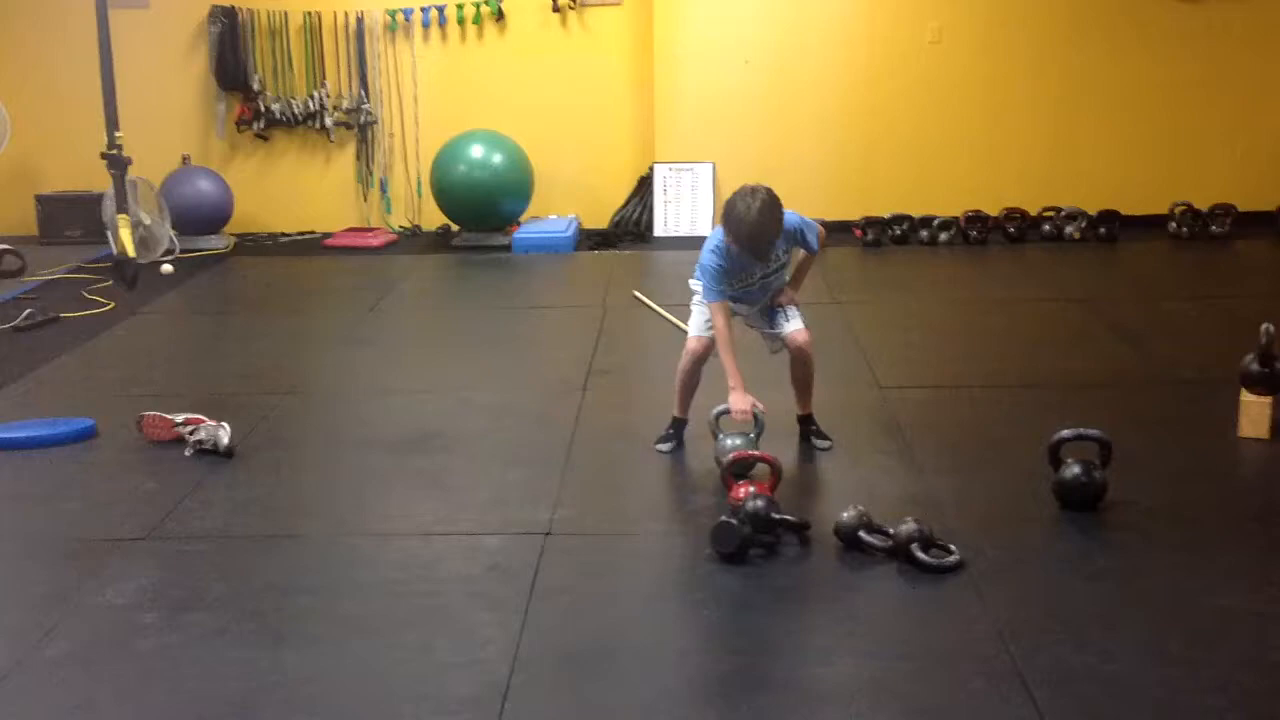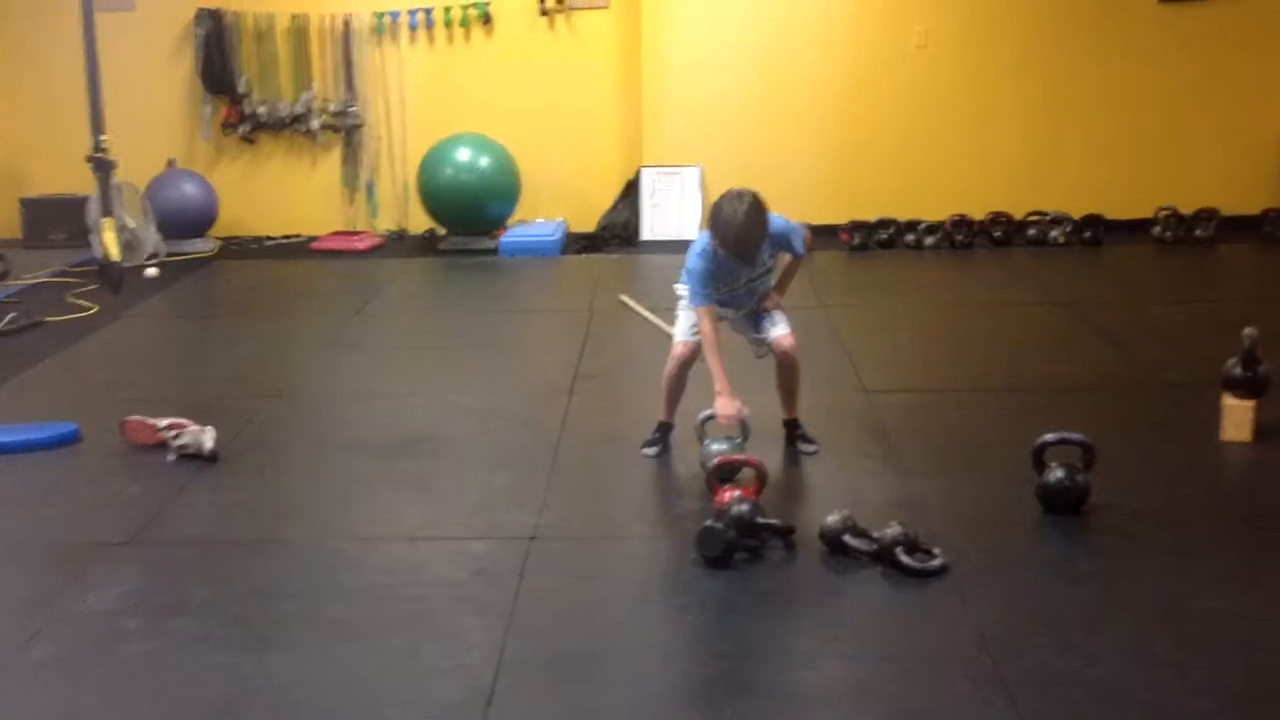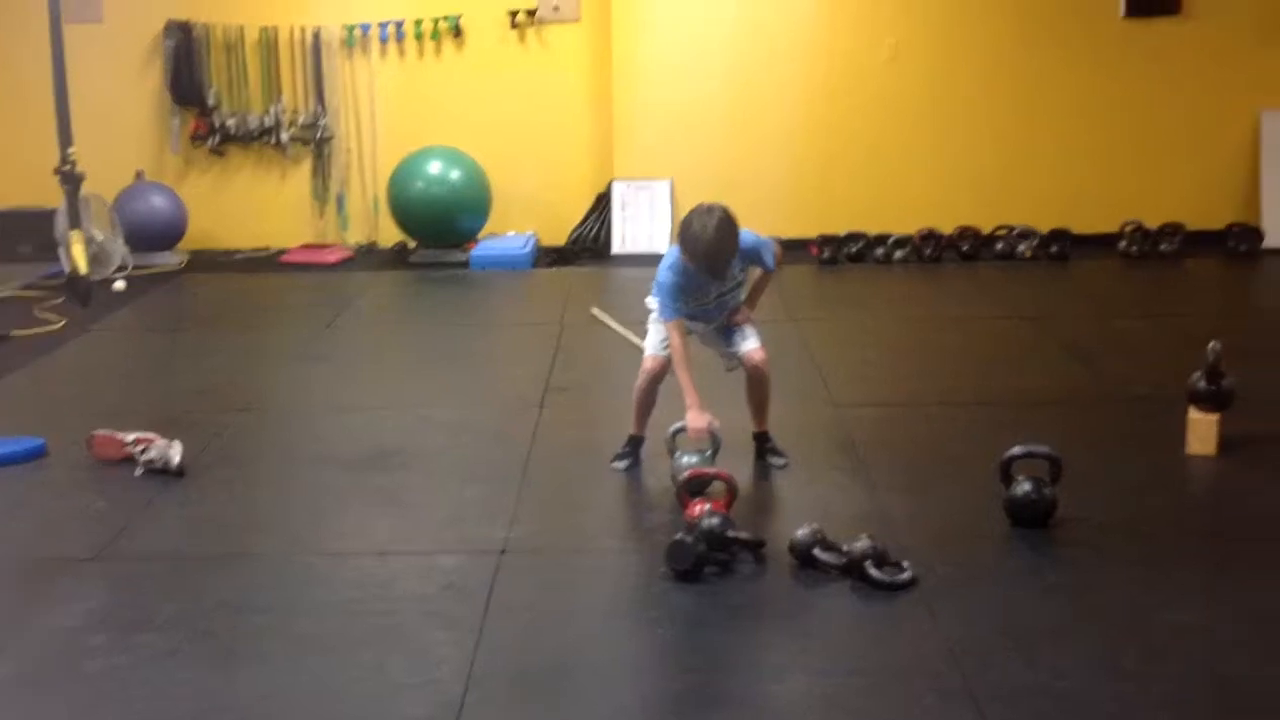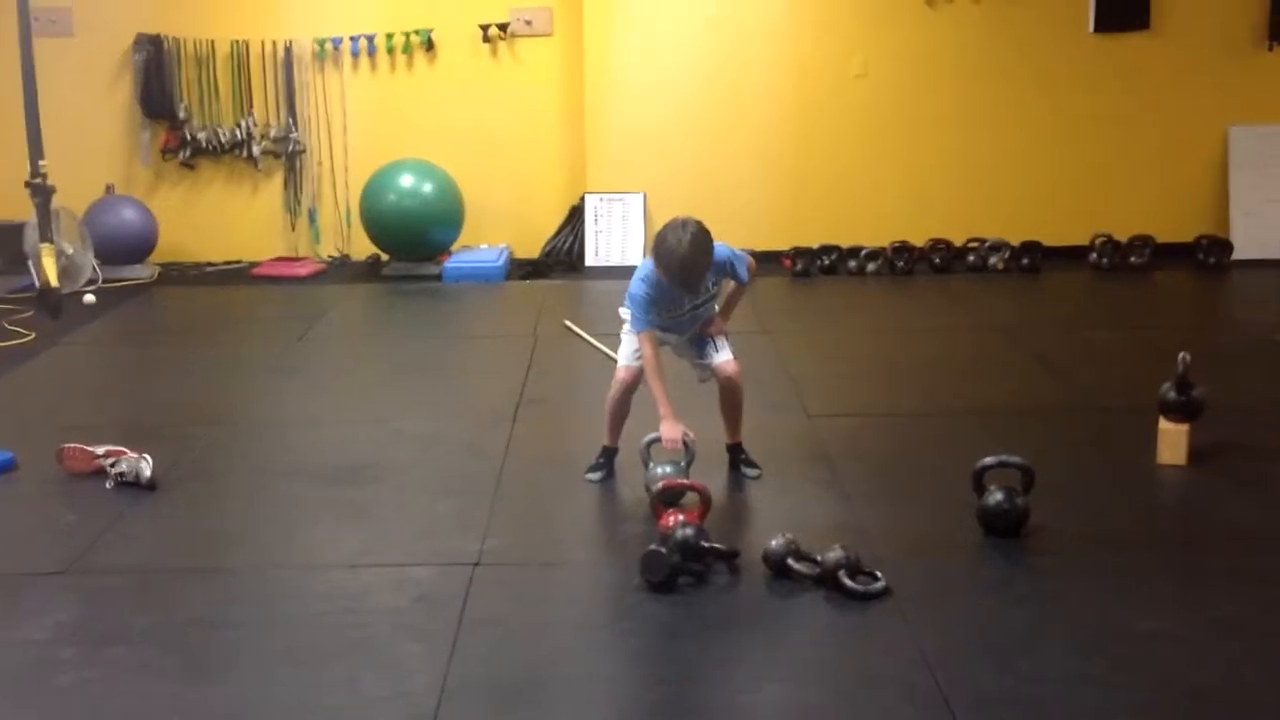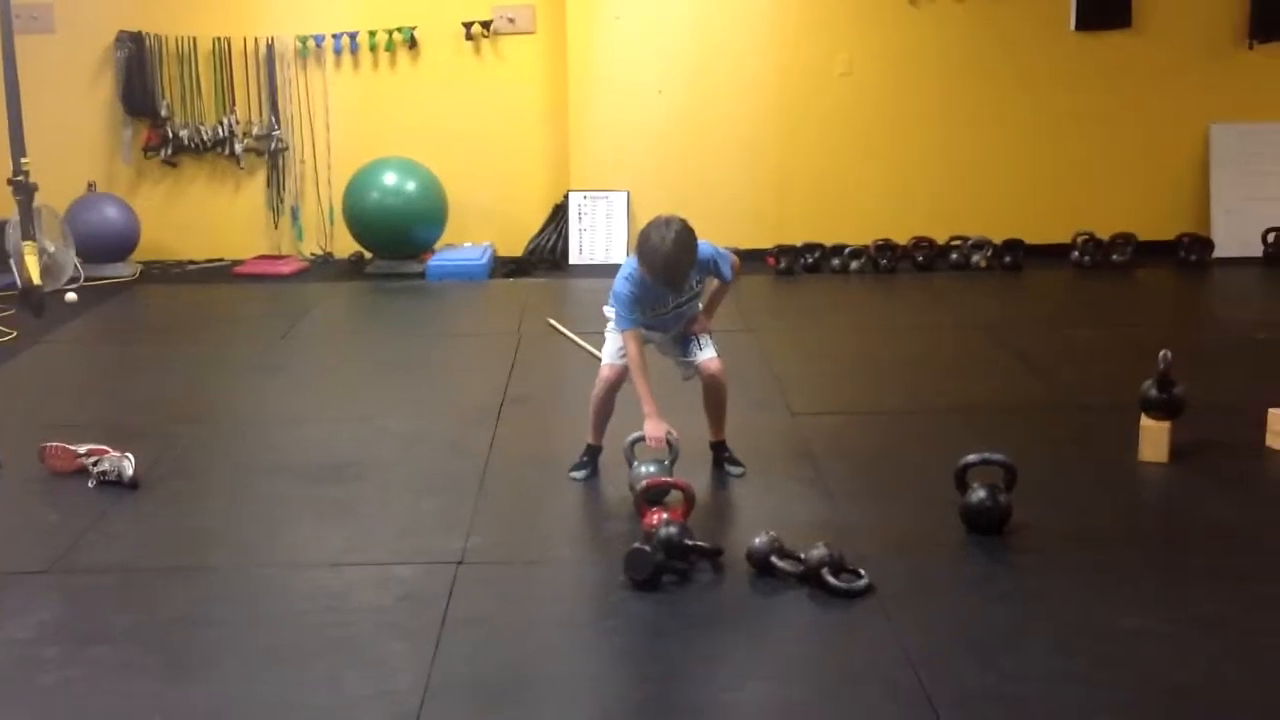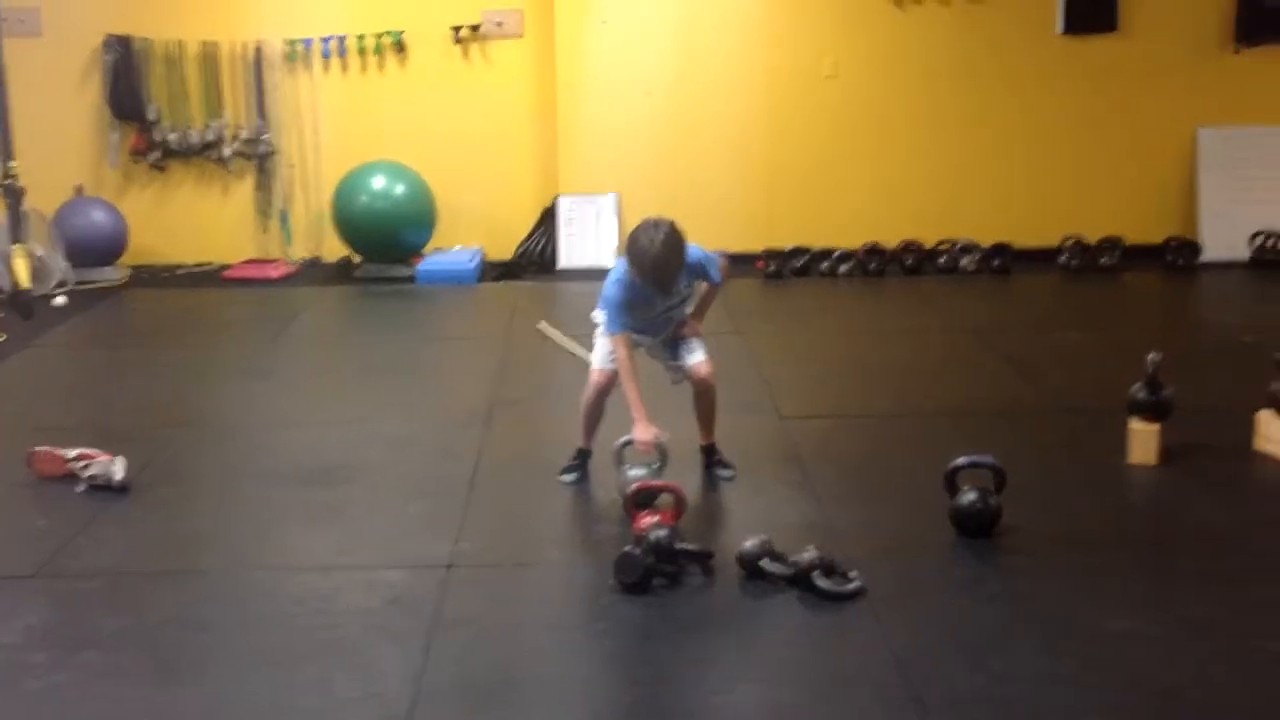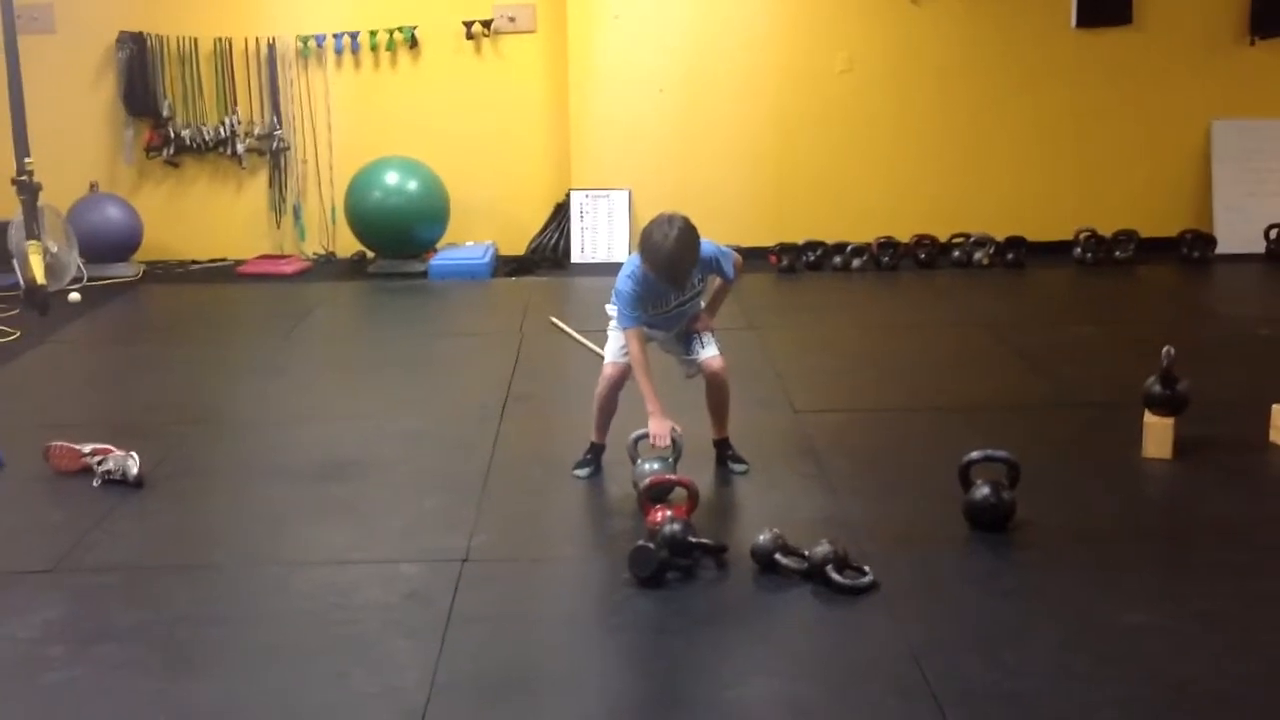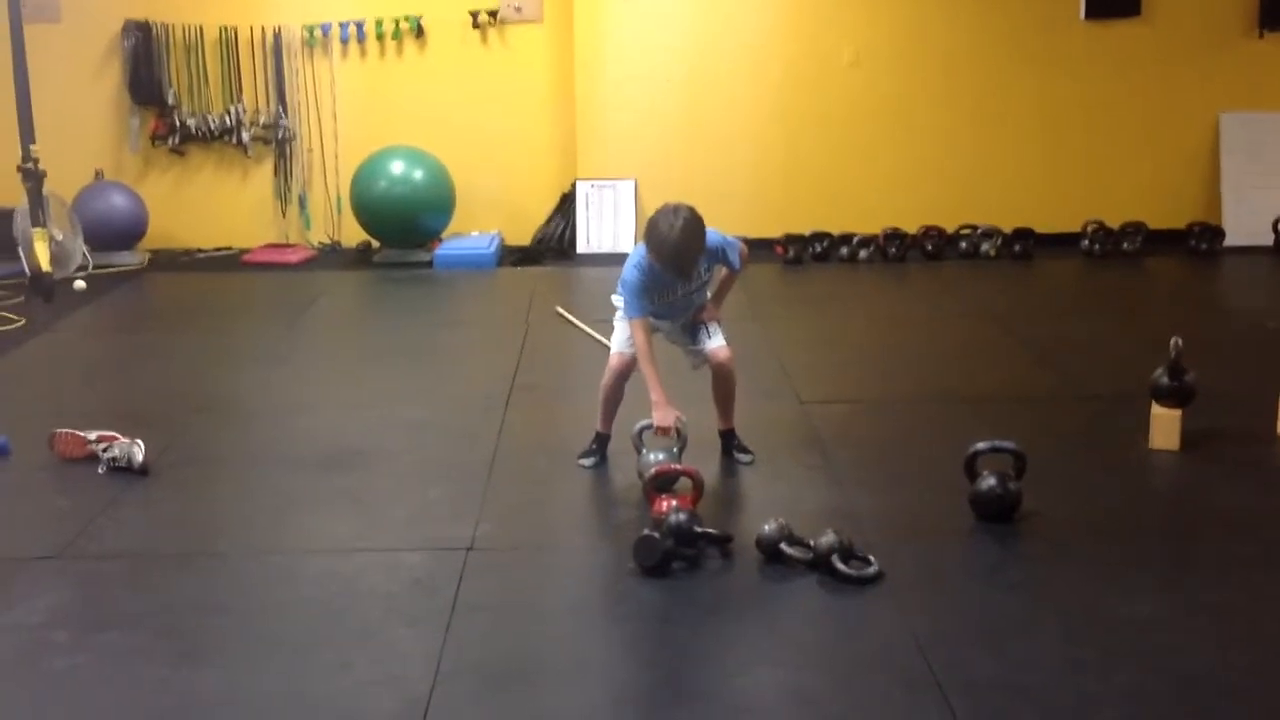
dt=0.2s
person 1, frame 1
left shoulder: (791, 225)
right shoulder: (714, 253)
left elbow: (819, 236)
right elbow: (720, 321)
left wrist: (793, 286)
right wrist: (736, 388)
left hip: (769, 294)
right hip: (717, 296)
left knee: (801, 343)
right knee: (695, 349)
left ankle: (806, 421)
right ankle: (678, 423)
person 1, frame 2
left shoulder: (777, 229)
right shoulder: (700, 257)
left elbow: (804, 239)
right elbow: (707, 324)
left wrist: (778, 291)
right wrist: (723, 392)
left hip: (756, 298)
right hip: (704, 300)
left knee: (786, 348)
right knee: (681, 354)
left ankle: (792, 425)
right ankle: (663, 428)
person 1, frame 3
left shoulder: (747, 244)
right shoulder: (671, 271)
left elbow: (775, 255)
right elbow: (677, 339)
left wrist: (749, 305)
right wrist: (693, 405)
left hip: (726, 312)
right hip: (675, 314)
left knee: (757, 362)
right knee: (652, 367)
left ankle: (762, 439)
right ankle: (635, 441)
person 1, frame 4
left shoulder: (721, 257)
right shoulder: (644, 283)
left elbow: (749, 268)
right elbow: (648, 350)
left wrist: (723, 316)
right wrist: (667, 416)
left hip: (700, 324)
right hip: (648, 325)
left knee: (730, 374)
right knee: (624, 378)
left ankle: (736, 450)
right ankle: (608, 452)
person 1, frame 5
left shoulder: (705, 255)
right shoulder: (628, 282)
left elbow: (732, 266)
right elbow: (633, 349)
left wrist: (706, 314)
right wrist: (651, 415)
left hip: (684, 322)
right hip: (632, 323)
left knee: (713, 372)
right knee: (609, 377)
left ankle: (719, 448)
right ankle: (592, 450)
person 1, frame 6
left shoulder: (693, 258)
right shoulder: (617, 284)
left elbow: (721, 269)
right elbow: (623, 353)
left wrist: (696, 317)
right wrist: (640, 419)
left hip: (672, 326)
right hip: (621, 327)
left knee: (703, 375)
right knee: (599, 381)
left ankle: (709, 451)
right ankle: (582, 454)
person 1, frame 7
left shoulder: (707, 253)
right shoulder: (630, 279)
left elbow: (735, 263)
right elbow: (635, 347)
left wrist: (709, 312)
right wrist: (655, 412)
left hip: (685, 320)
right hip: (634, 321)
left knee: (716, 370)
right knee: (612, 375)
left ankle: (722, 445)
right ankle: (596, 448)
person 1, frame 8
left shoulder: (713, 244)
right shoulder: (636, 269)
left elbow: (740, 255)
right elbow: (640, 338)
left wrist: (715, 303)
right wrist: (659, 402)
left hip: (692, 310)
right hip: (641, 311)
left knee: (722, 360)
right knee: (618, 365)
left ankle: (728, 436)
right ankle: (601, 438)
